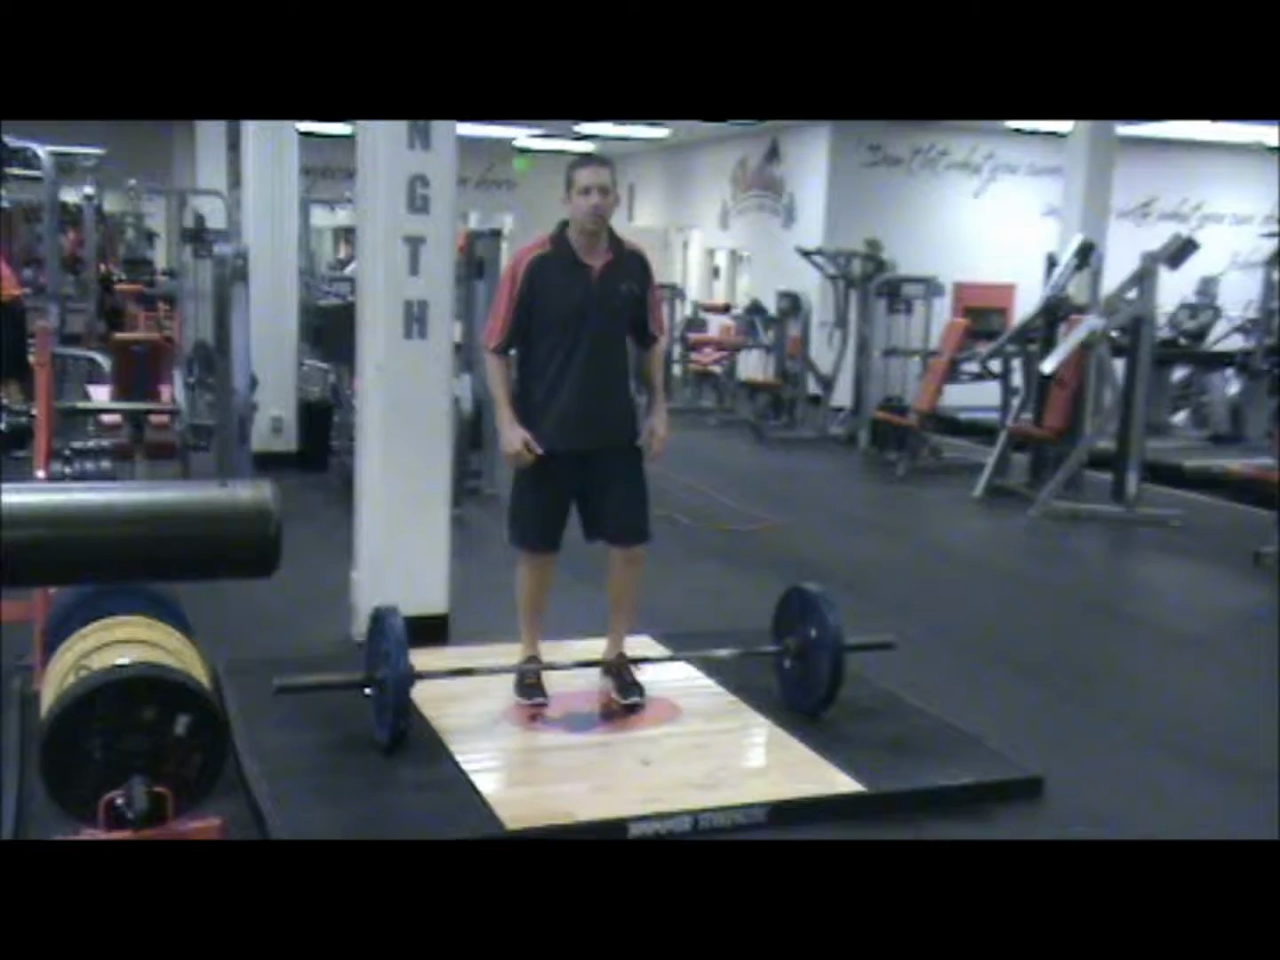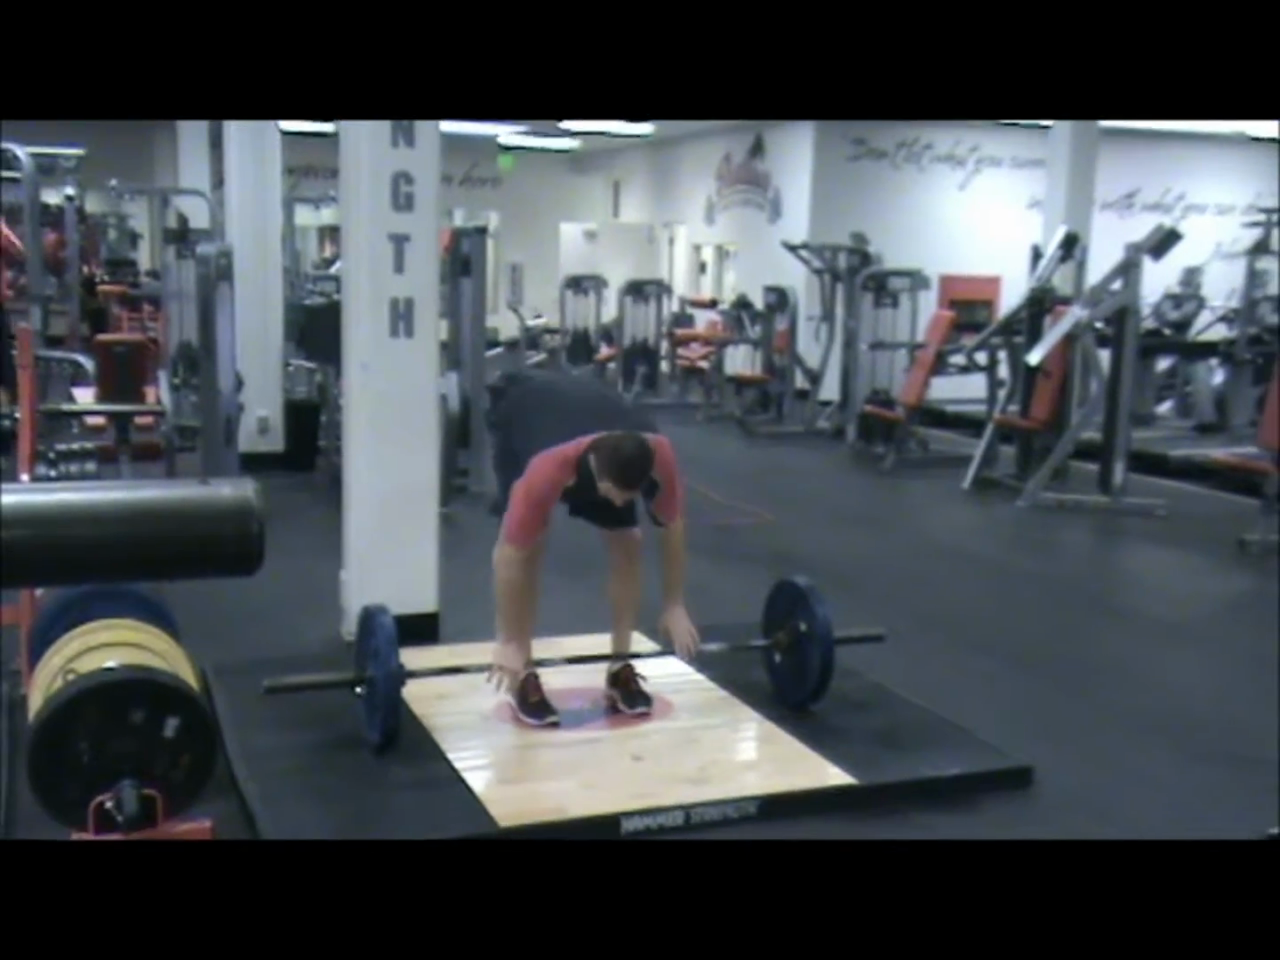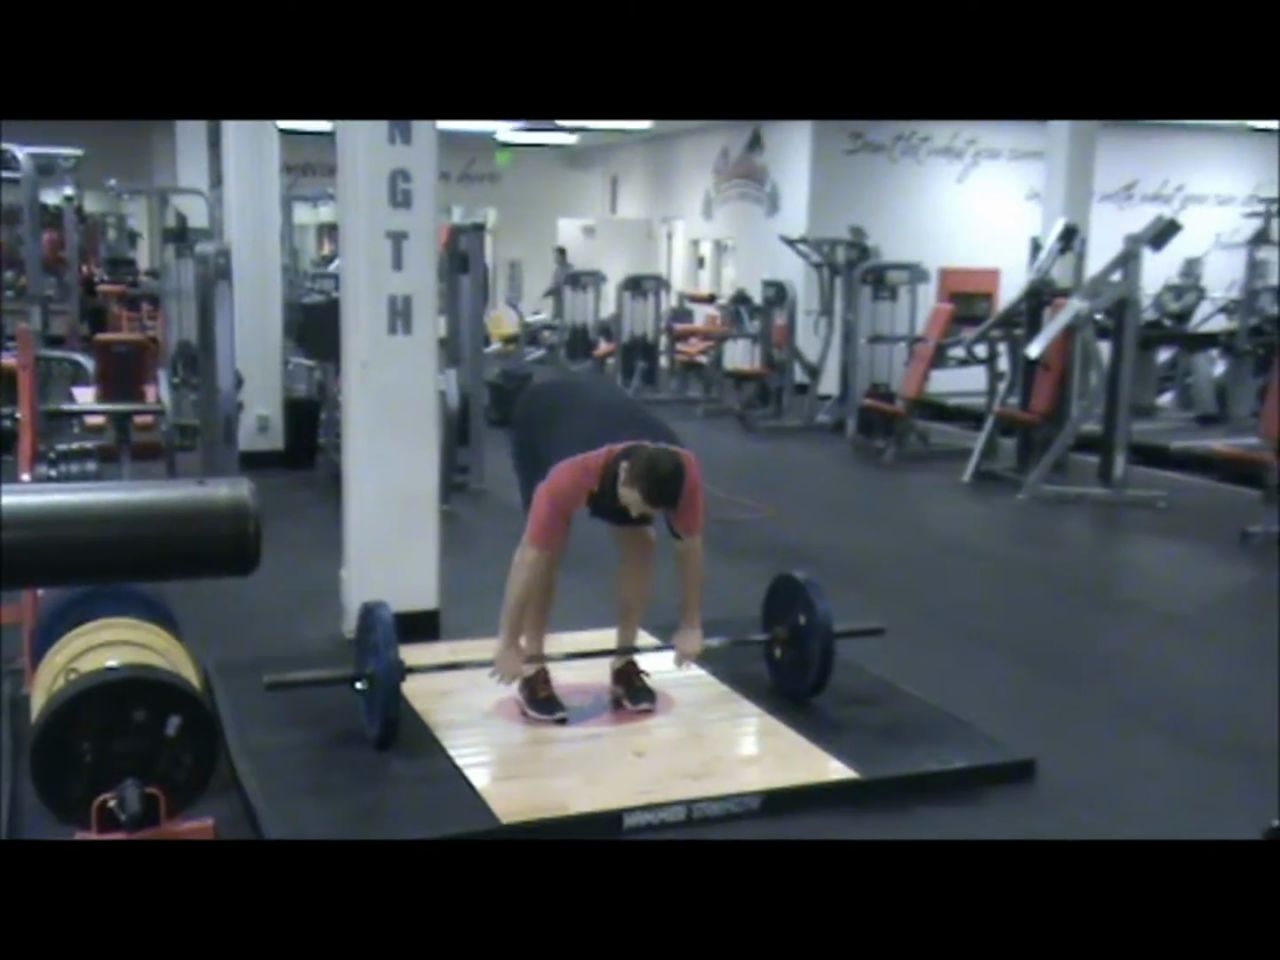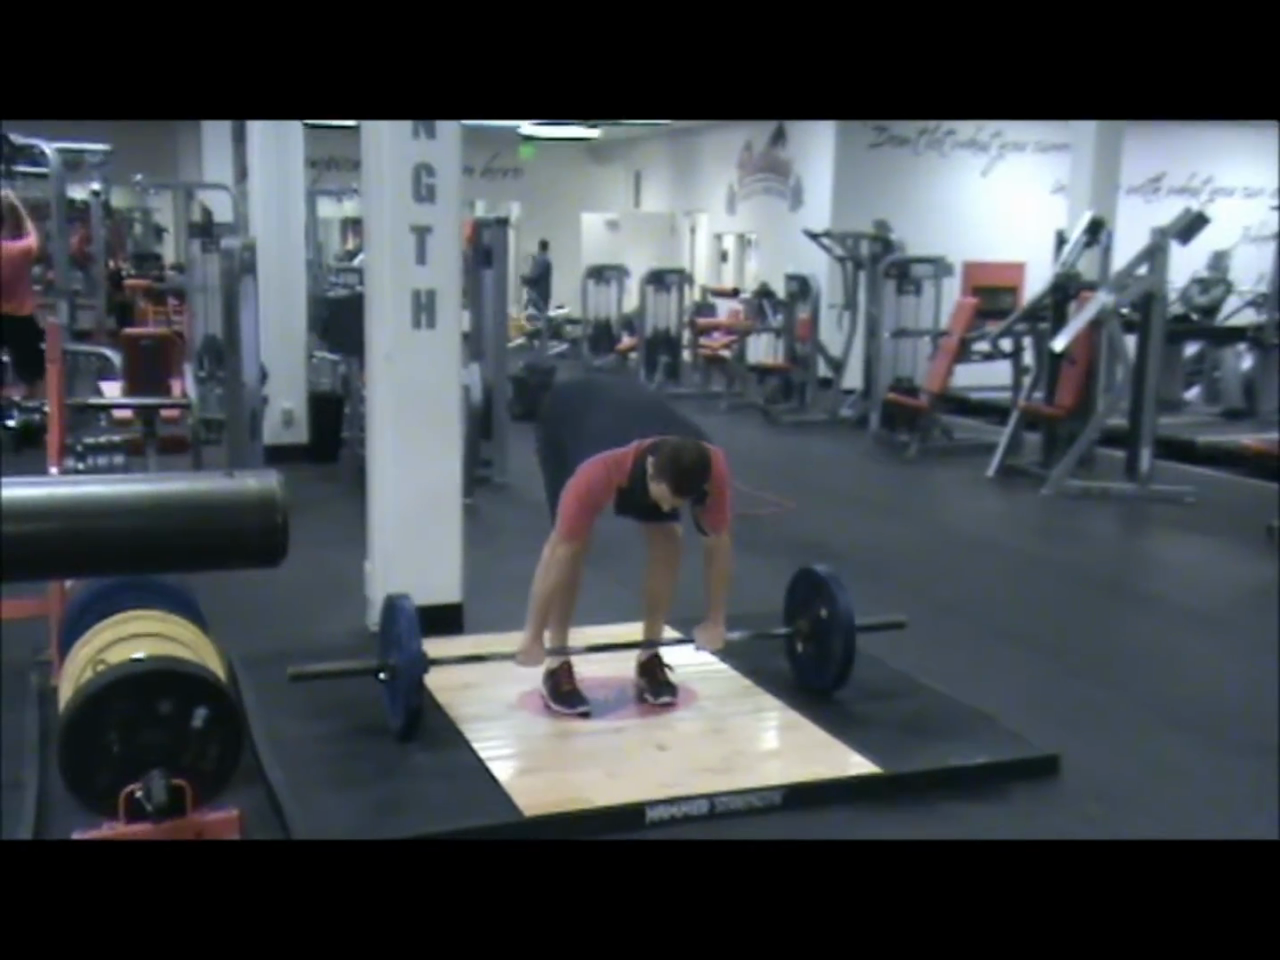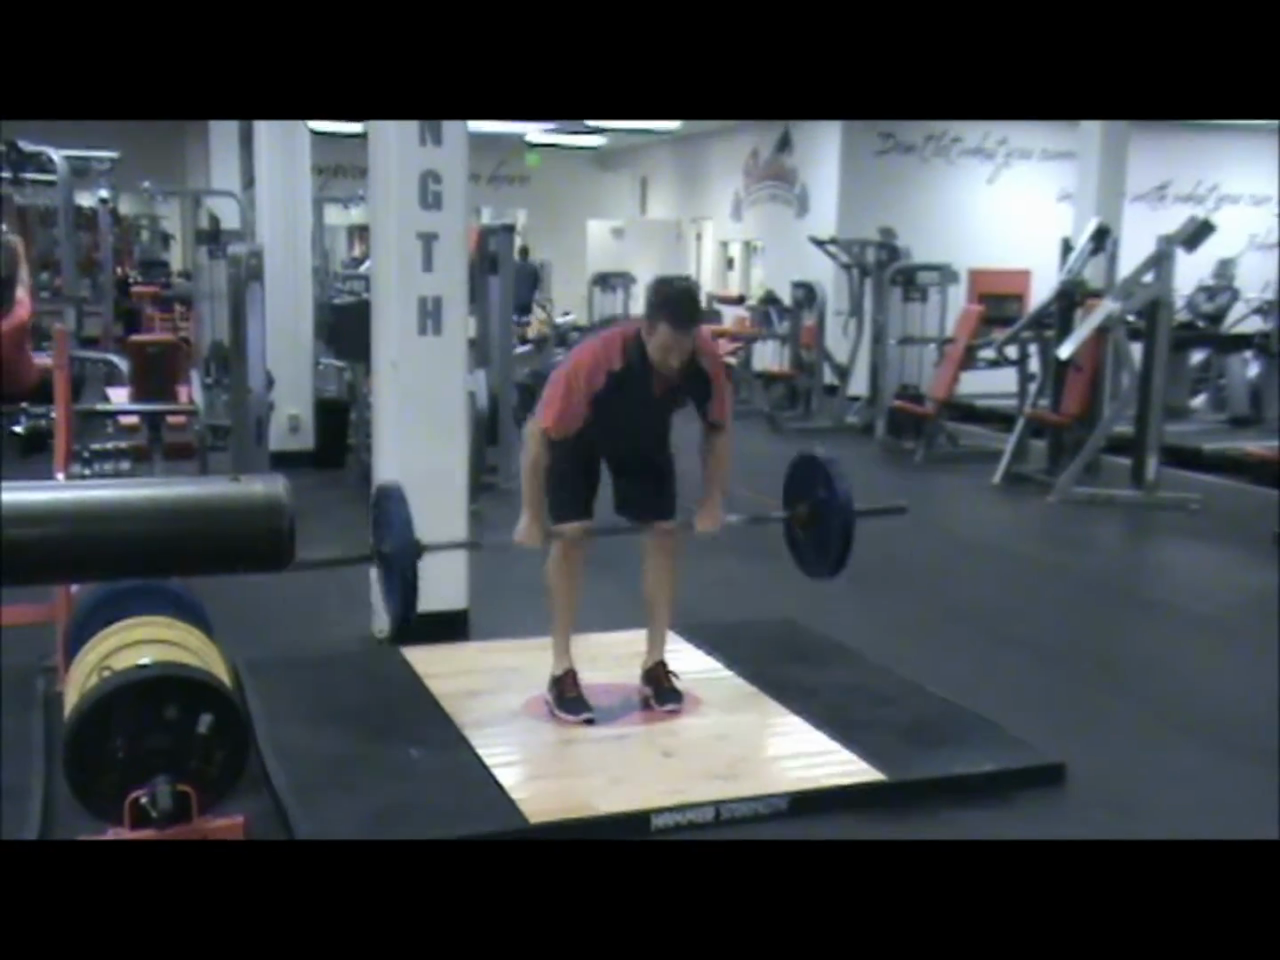
dt=1s
person 1, frame 1
left shoulder: (635, 265)
right shoulder: (532, 264)
left elbow: (651, 342)
right elbow: (495, 349)
left wrist: (658, 408)
right wrist: (507, 421)
left hip: (615, 434)
right hip: (545, 435)
left knee: (629, 548)
right knee: (537, 551)
left ankle: (615, 660)
right ankle: (529, 661)
person 1, frame 2
left shoulder: (658, 457)
right shoulder: (548, 470)
left elbow: (672, 527)
right elbow: (508, 554)
left wrist: (674, 607)
right wrist: (506, 643)
left knee: (628, 543)
right knee: (529, 548)
left ankle: (620, 668)
right ankle: (525, 678)
person 1, frame 3
left shoulder: (684, 471)
right shoulder: (572, 474)
left elbow: (690, 544)
right elbow: (529, 556)
left wrist: (691, 626)
right wrist: (508, 645)
right hip: (538, 417)
left knee: (641, 543)
right knee: (549, 548)
left ankle: (624, 665)
right ankle: (533, 674)
person 1, frame 4
left shoulder: (712, 468)
right shoulder: (600, 470)
left elbow: (718, 541)
right elbow: (558, 551)
left wrist: (714, 621)
right wrist: (533, 637)
right hip: (565, 415)
left knee: (668, 539)
right knee: (573, 544)
left ankle: (649, 658)
right ankle: (557, 667)
person 1, frame 5
left shoulder: (705, 360)
right shoulder: (594, 361)
left elbow: (718, 429)
right elbow: (538, 433)
left wrist: (712, 502)
right wrist: (532, 515)
left hip: (644, 437)
right hip: (577, 431)
left knee: (663, 539)
right knee: (571, 537)
left ankle: (654, 667)
right ankle: (562, 674)
